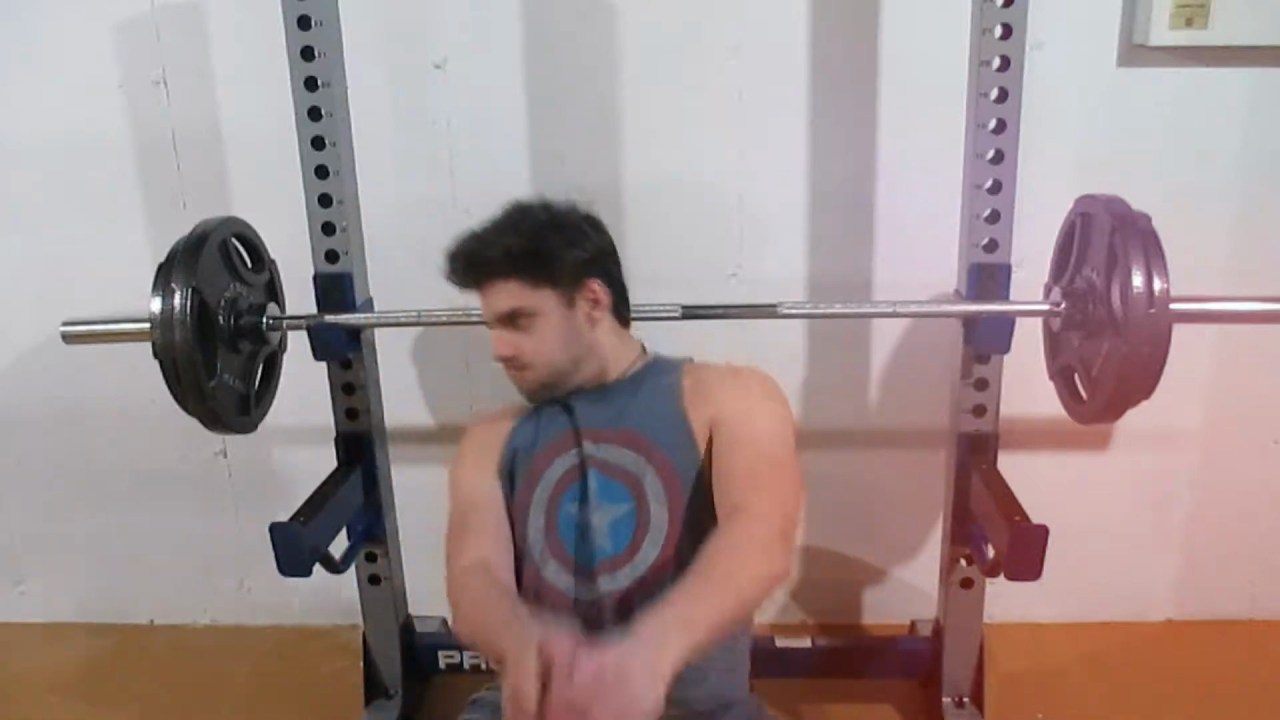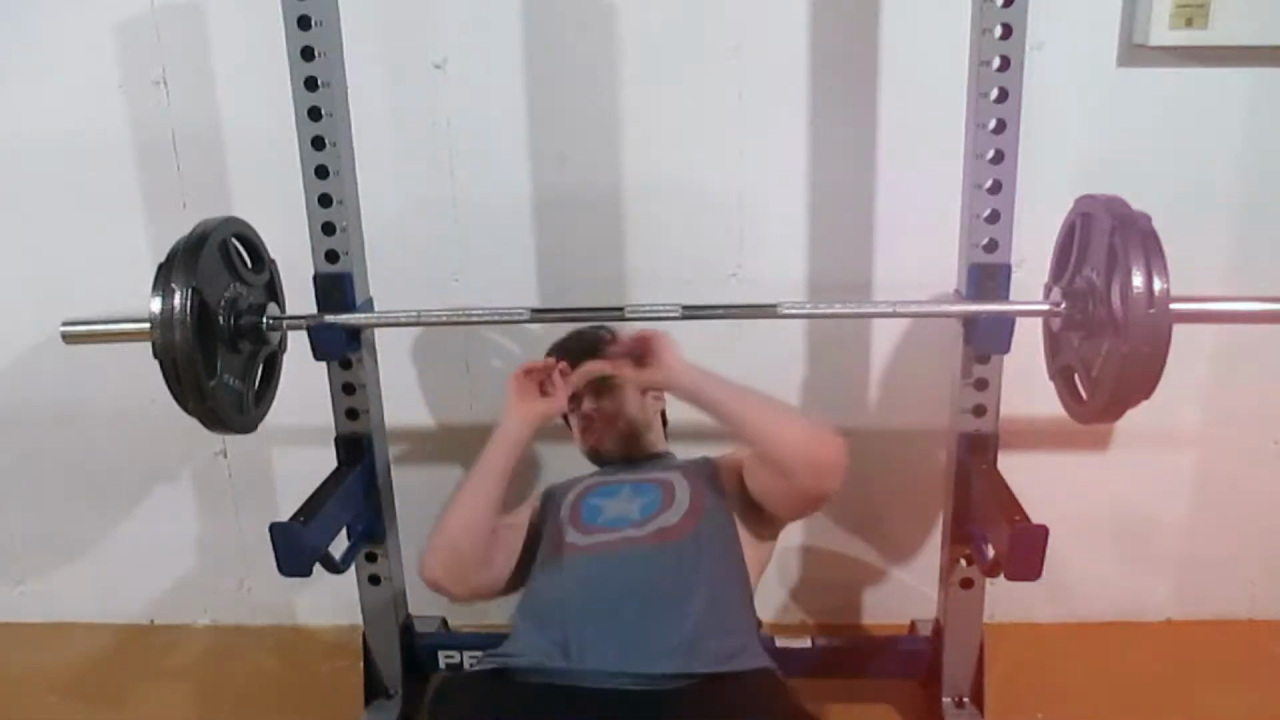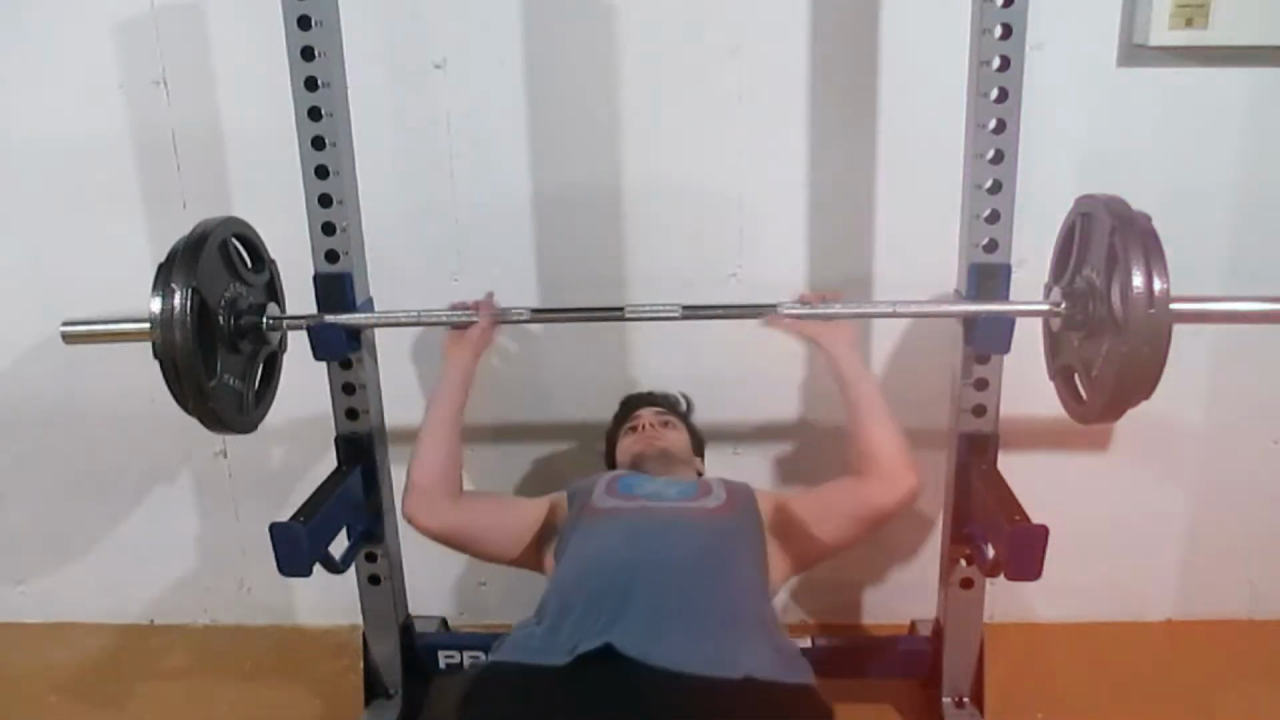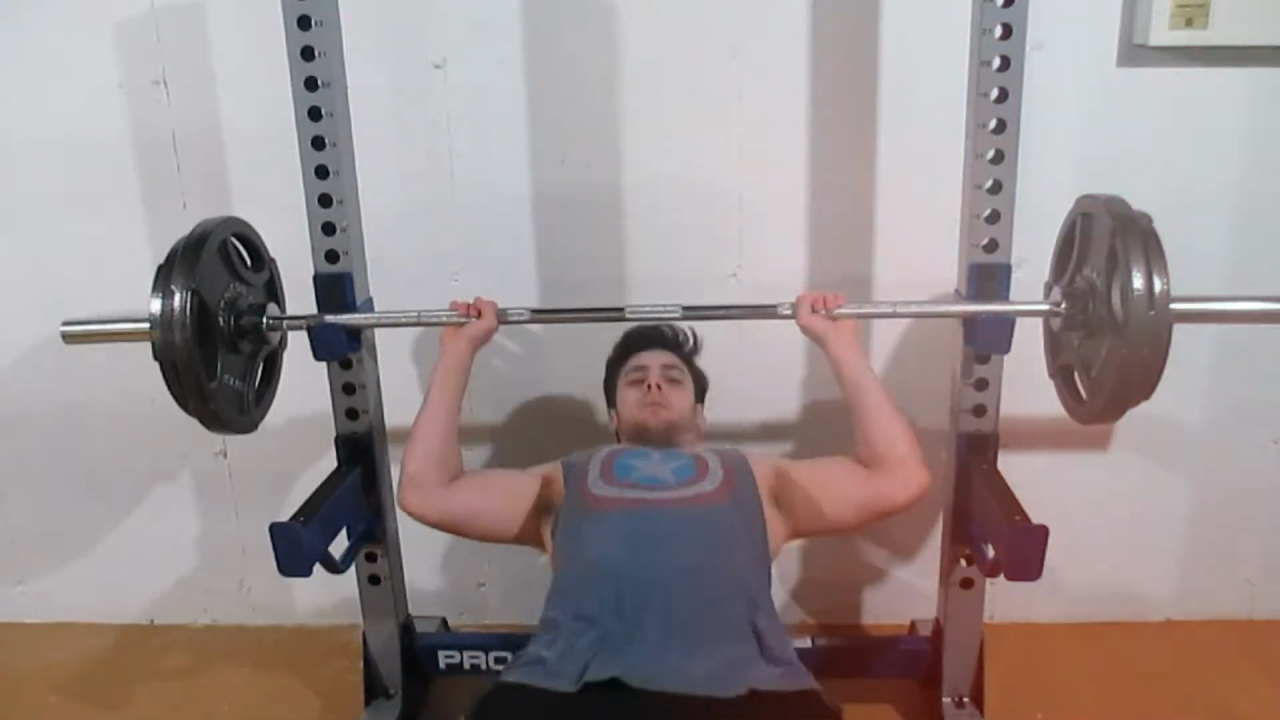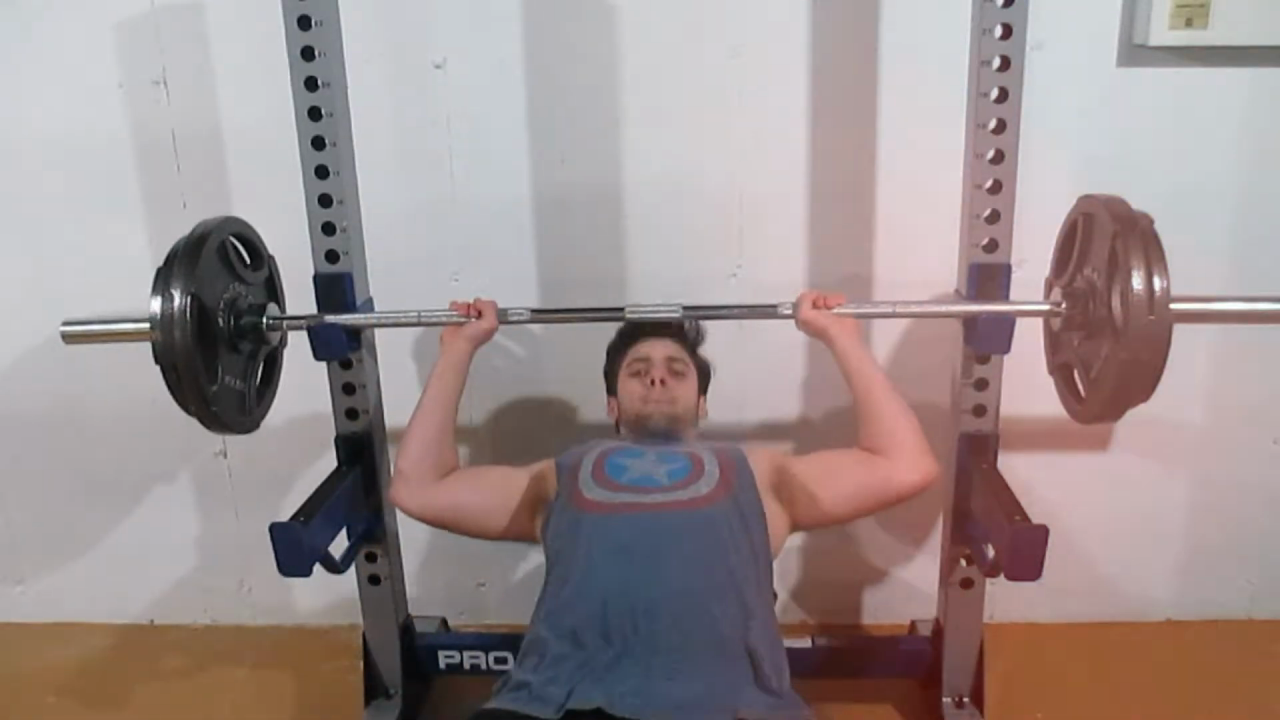
dt=0.4s
person 1, frame 1
left shoulder: (727, 397)
right shoulder: (492, 441)
left elbow: (762, 541)
right elbow: (472, 586)
left wrist: (653, 654)
right wrist: (529, 643)
person 1, frame 2
left shoulder: (729, 481)
right shoulder: (551, 505)
left elbow: (820, 463)
right elbow: (447, 571)
left wrist: (682, 376)
right wrist: (517, 425)
person 1, frame 3
left shoulder: (756, 512)
right shoulder: (568, 510)
left elbow: (888, 482)
right elbow: (430, 504)
left wrist: (838, 349)
right wrist: (463, 357)
left hip: (729, 678)
person 1, frame 4
left shoulder: (754, 476)
right shoulder: (565, 480)
left elbow: (899, 478)
right elbow: (425, 491)
left wrist: (838, 344)
right wrist: (459, 351)
person 1, frame 5
left shoulder: (752, 472)
right shoulder: (561, 476)
left elbow: (905, 466)
right elbow: (417, 486)
left wrist: (841, 336)
right wrist: (458, 349)
